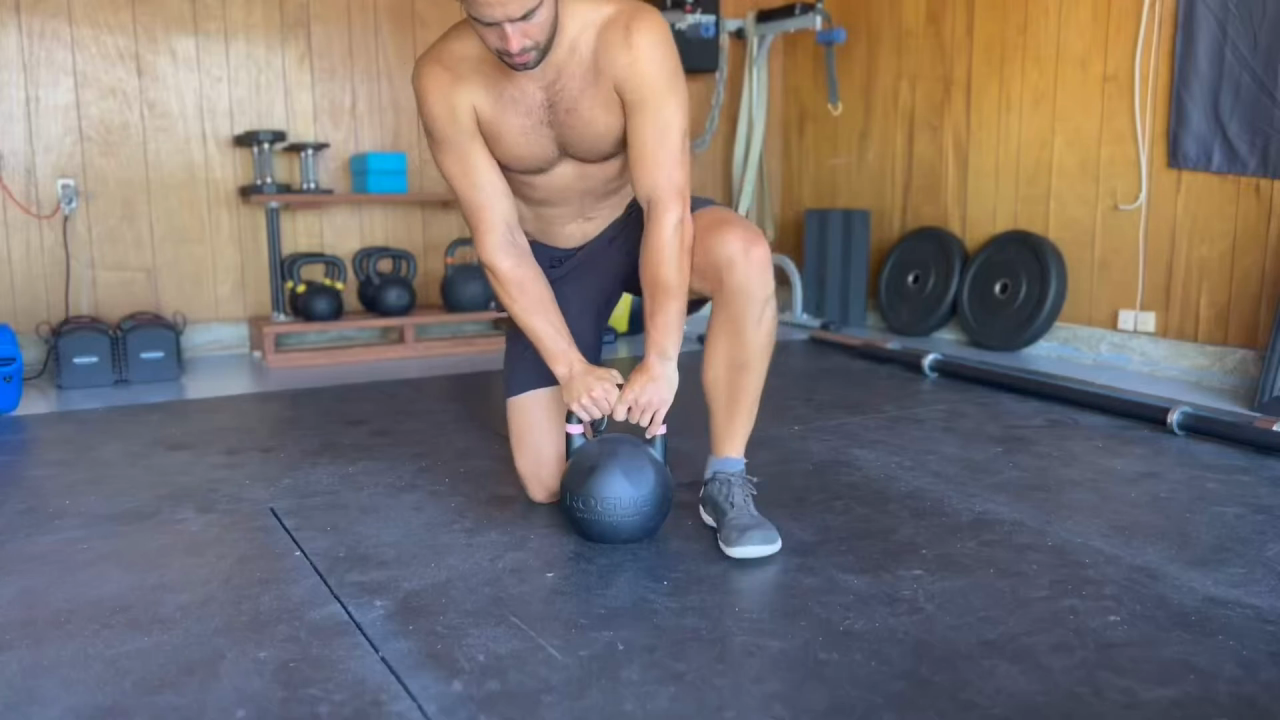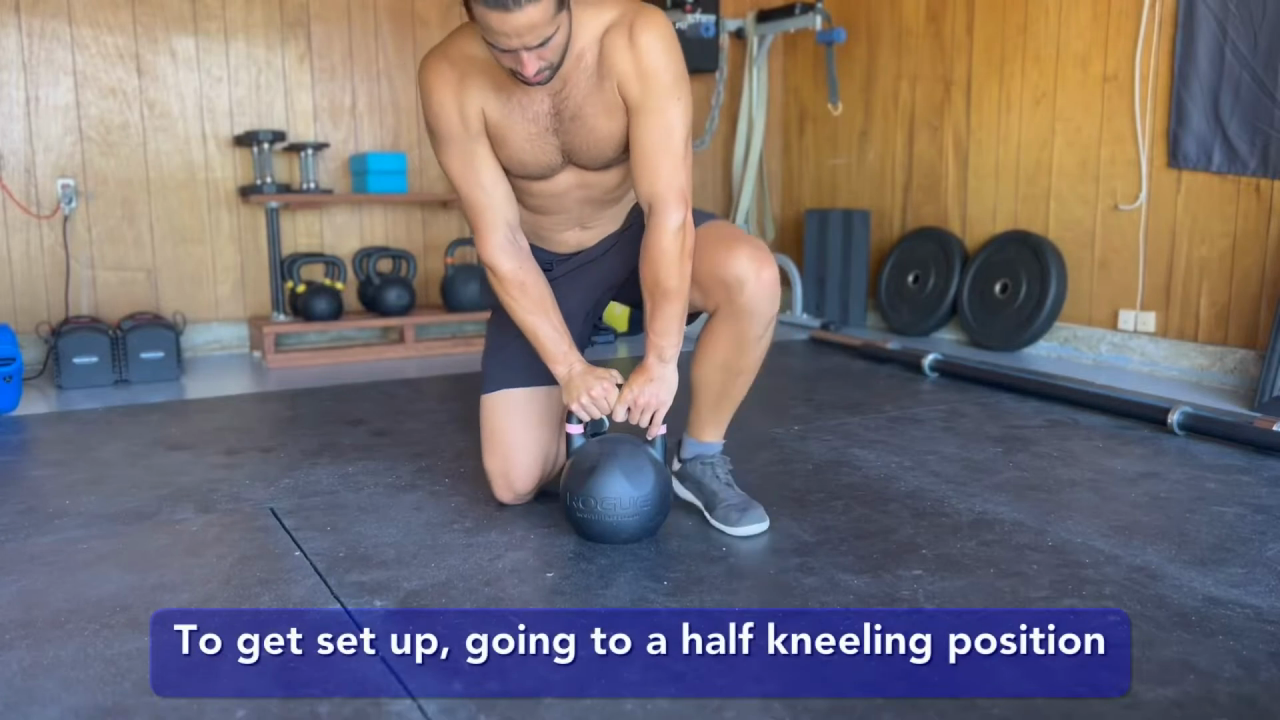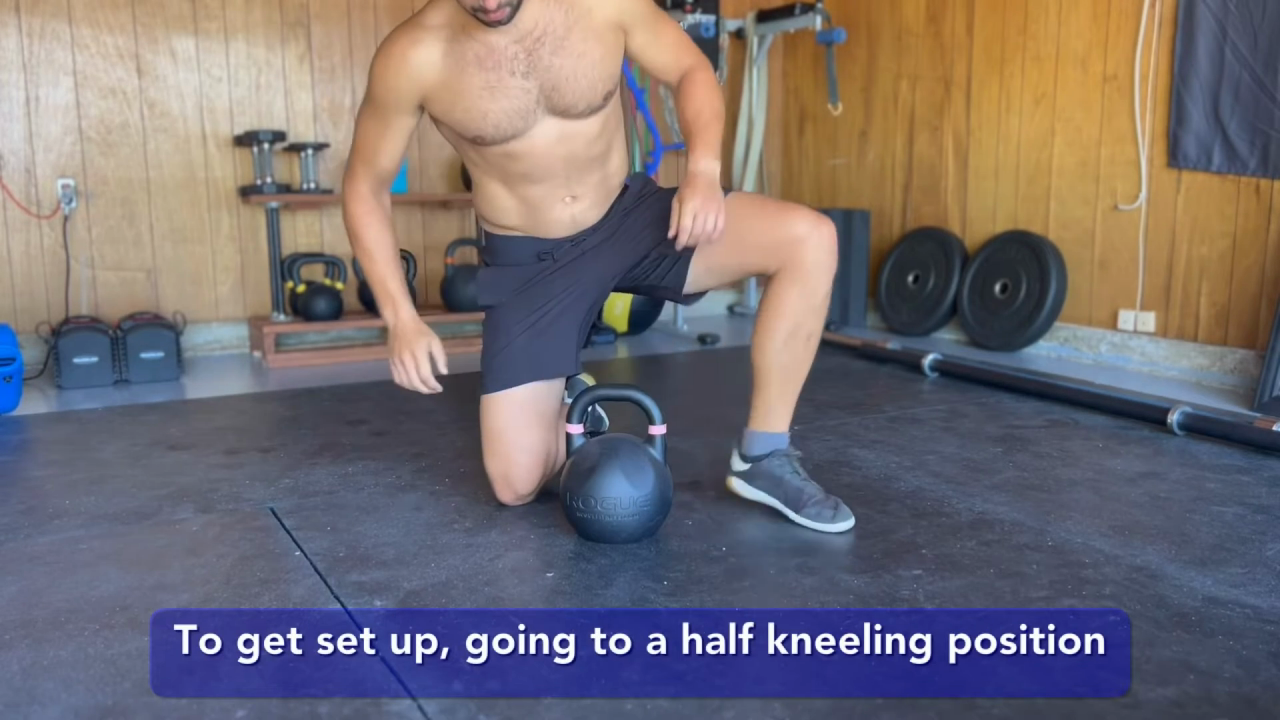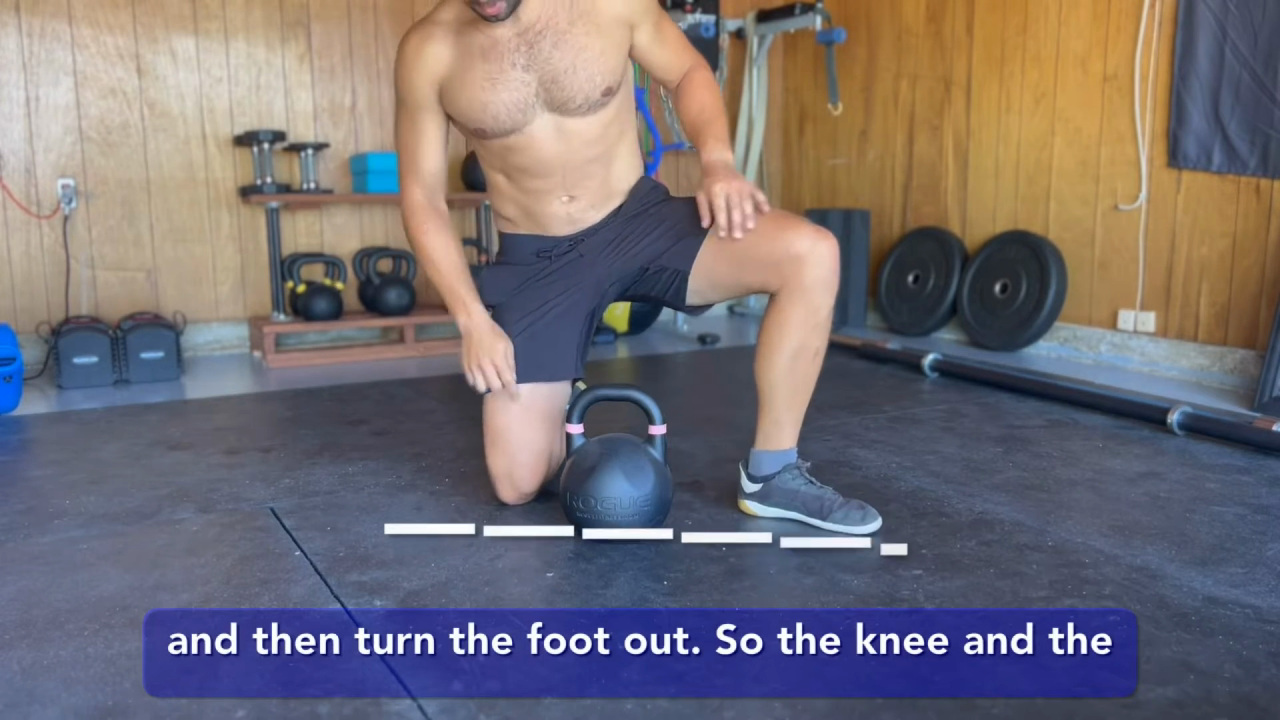
dt=1s
person 1, frame 1
right shoulder: (445, 77)
left elbow: (667, 206)
right elbow: (499, 243)
left wrist: (660, 360)
right wrist: (570, 369)
left hip: (638, 220)
right hip: (549, 258)
left knee: (741, 255)
right knee: (548, 485)
left ankle: (726, 481)
right ankle: (607, 422)
person 1, frame 2
right shoulder: (450, 77)
left elbow: (668, 209)
right elbow: (499, 244)
left wrist: (660, 360)
right wrist: (569, 369)
left hip: (640, 231)
right hip: (542, 264)
left knee: (752, 276)
right knee: (515, 484)
left ankle: (699, 457)
right ankle: (589, 419)
person 1, frame 3
right shoulder: (413, 55)
left elbow: (692, 71)
right elbow: (364, 187)
left wrist: (704, 168)
right wrist: (402, 319)
left hip: (629, 216)
right hip: (528, 262)
left knee: (810, 237)
right knee: (516, 485)
left ankle: (763, 456)
right ankle: (566, 402)
person 1, frame 4
right shoulder: (429, 50)
left elbow: (688, 72)
right elbow: (422, 196)
left wrist: (717, 158)
right wrist: (472, 319)
left hip: (639, 221)
right hip: (537, 263)
left knee: (811, 253)
right knee: (517, 484)
left ankle: (771, 473)
right ankle: (559, 406)
